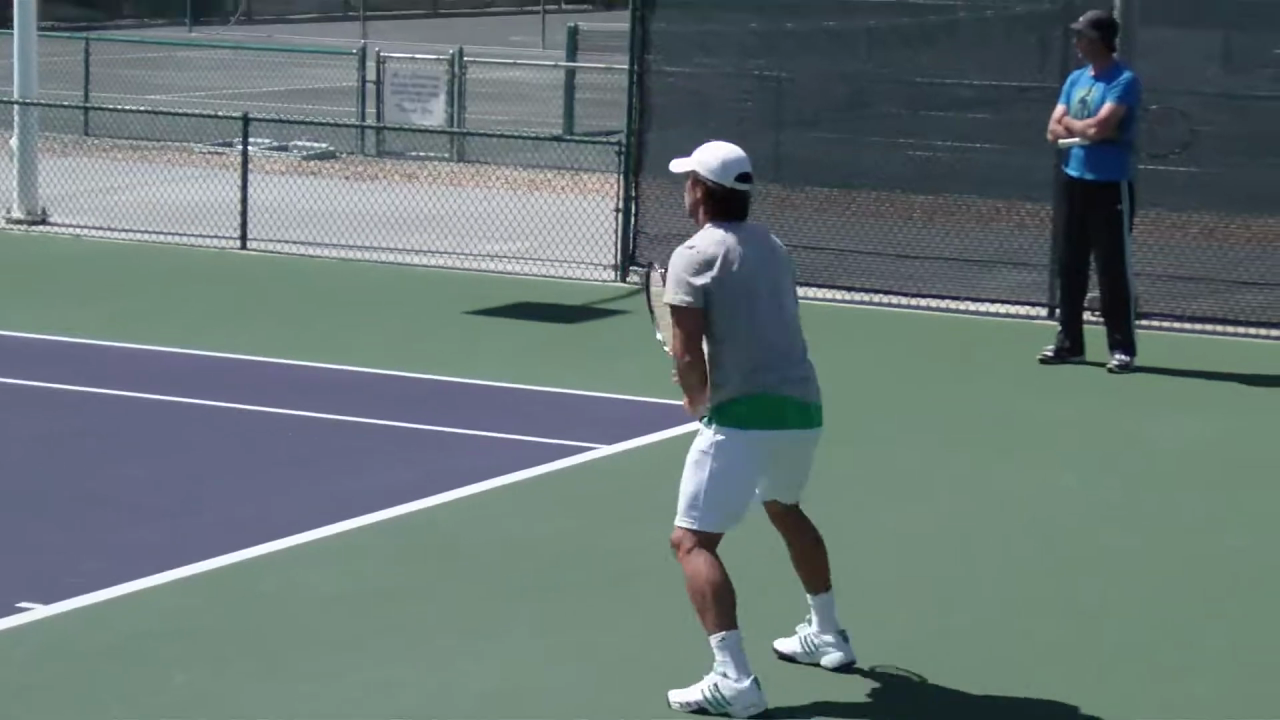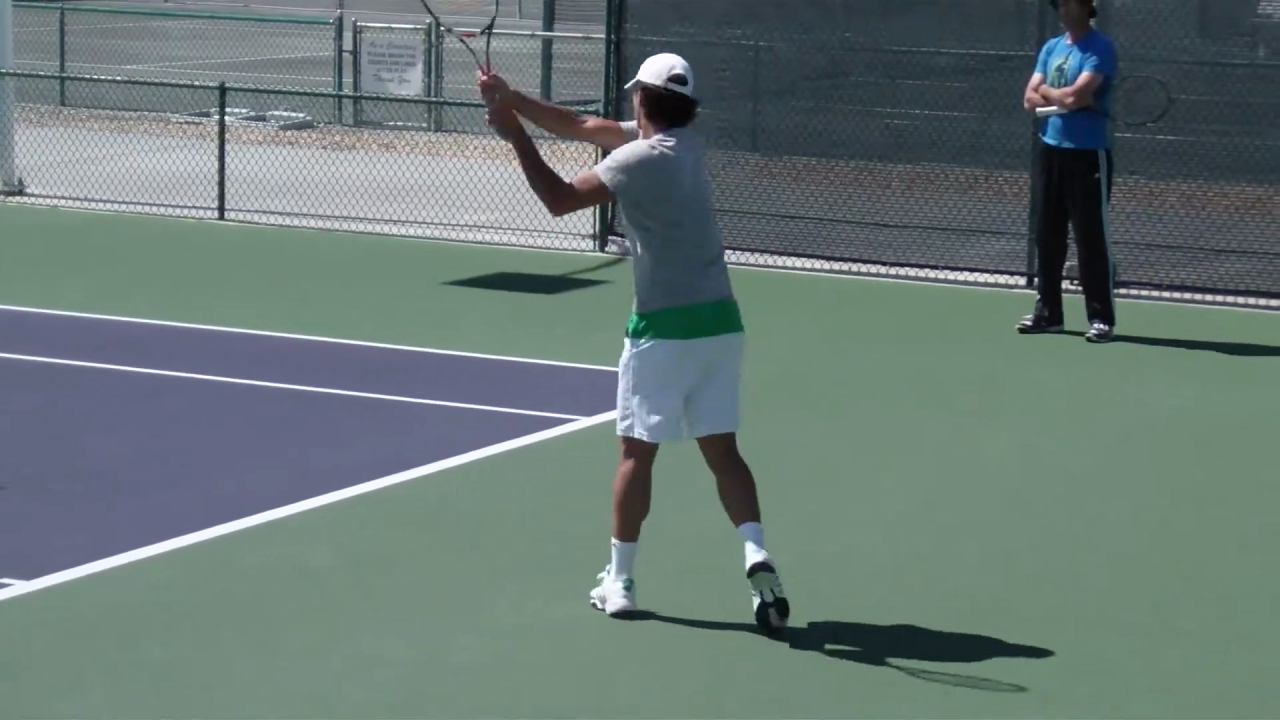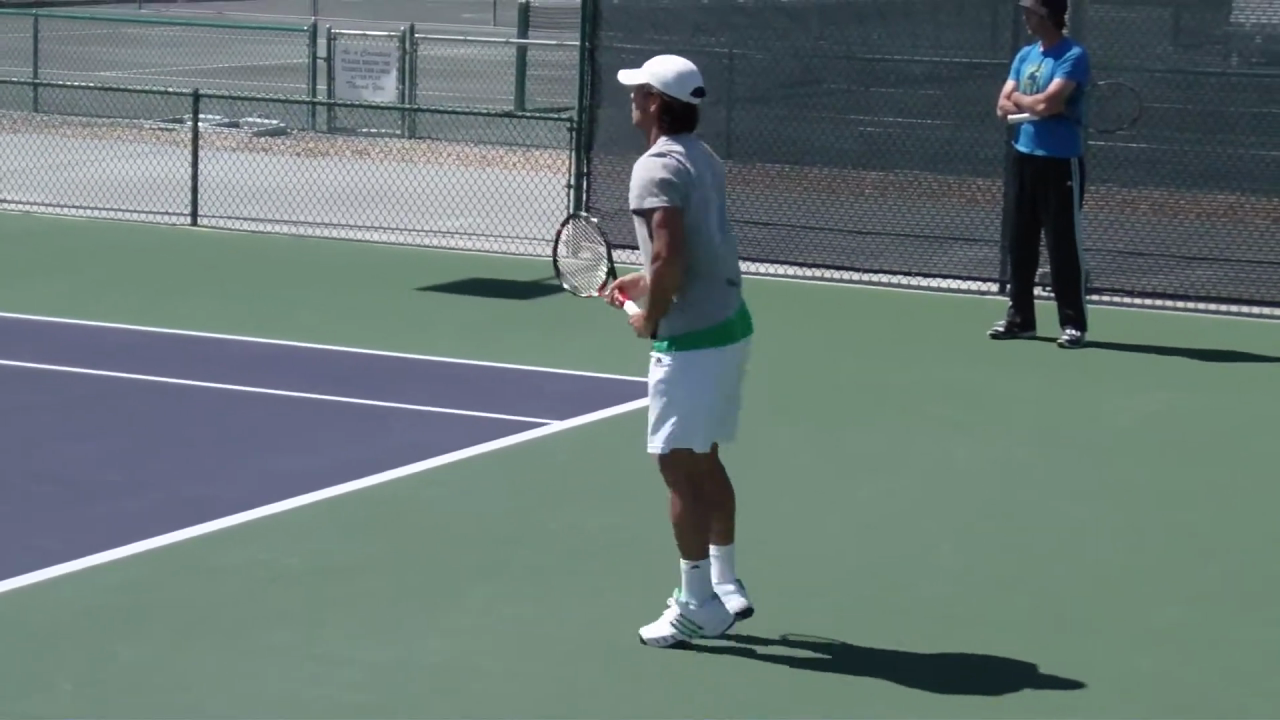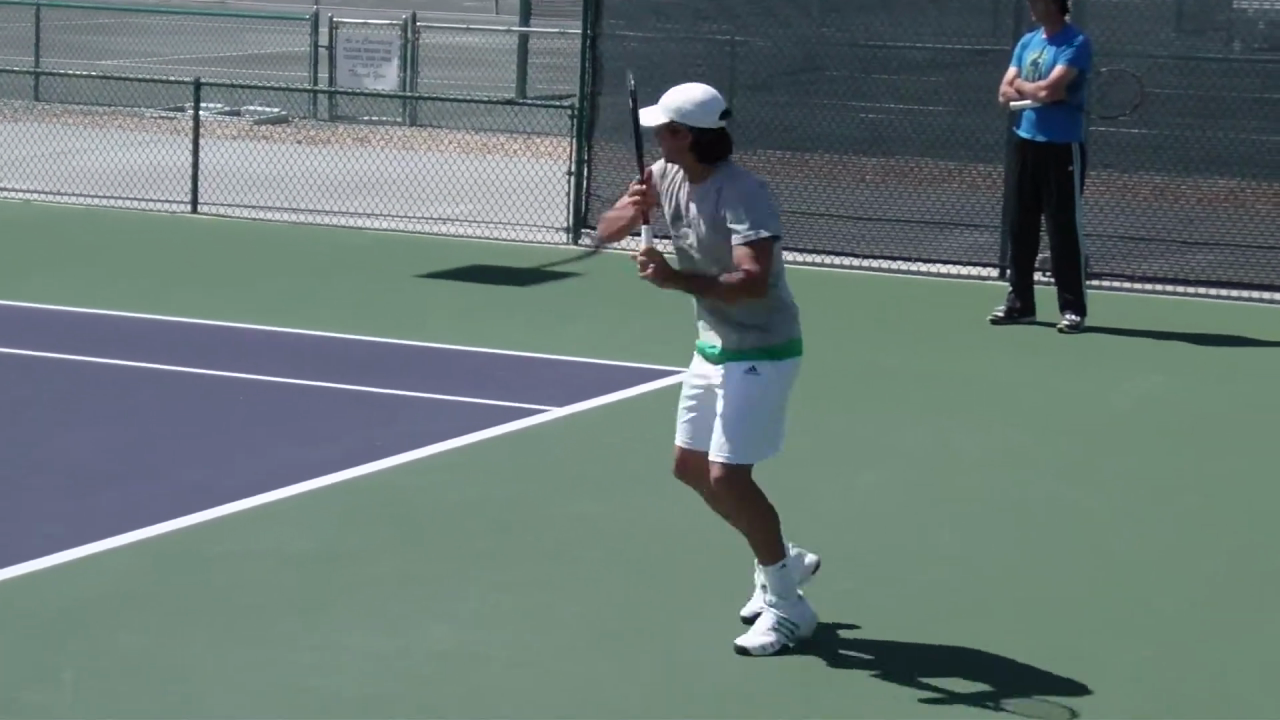
dt=1s
person 1, frame 1
left shoulder: (692, 257)
right shoulder: (772, 246)
left elbow: (690, 355)
left wrist: (696, 400)
left hip: (745, 414)
right hip: (804, 406)
left knee: (691, 541)
right knee: (786, 509)
right ankle: (827, 634)
person 1, frame 2
left shoulder: (639, 159)
right shoulder: (686, 140)
left elbow: (560, 199)
right elbow: (585, 126)
left wrist: (511, 131)
right wrist: (514, 98)
left hip: (663, 327)
right hip: (721, 320)
left knee: (637, 452)
right knee: (722, 451)
left ankle: (620, 583)
right ankle: (757, 553)
person 1, frame 3
left shoulder: (657, 166)
right shoulder: (702, 159)
left elbow: (668, 258)
left wrist: (648, 317)
right wrist: (640, 283)
left hip: (691, 336)
right hip: (730, 325)
left knee: (678, 464)
right knee: (704, 457)
left ankle: (698, 604)
right ankle: (725, 585)
person 1, frame 4
left shoulder: (745, 193)
right shoulder: (666, 176)
left elbow: (755, 282)
right elbow: (607, 231)
left wrist: (681, 281)
right wrist: (629, 208)
left hip: (761, 354)
right hip: (716, 349)
left knee: (727, 477)
right knee: (690, 466)
left ankle: (786, 605)
right ankle: (786, 563)
person 2, frame 1
left shoulder: (1124, 81)
right shoulder: (1074, 79)
left elbow: (1097, 127)
right elbow: (1053, 131)
left wrist: (1070, 121)
right wrist: (1086, 130)
left hip: (1109, 187)
right hip: (1073, 182)
left knee: (1113, 270)
right knee: (1070, 266)
left ankle: (1122, 348)
right ankle: (1069, 342)
person 2, frame 2
left shoulder: (1101, 48)
right shoulder: (1051, 48)
left elbow: (1074, 95)
right elbow: (1030, 99)
left wrist: (1046, 90)
right wrist: (1064, 99)
left hip: (1087, 154)
right hip: (1050, 150)
left knee: (1092, 239)
right knee: (1047, 235)
left ankle: (1101, 317)
right ankle: (1048, 311)
person 2, frame 3
left shoulder: (1073, 56)
right shoulder: (1024, 55)
left elbow: (1045, 103)
right elbow: (1004, 106)
left wrist: (1020, 98)
right wrist: (1035, 106)
left hip: (1060, 162)
right hip: (1024, 157)
left knee: (1064, 245)
right knee: (1020, 242)
left ankle: (1073, 323)
right ankle: (1020, 317)
person 2, frame 4
left shoulder: (1076, 43)
right shoulder: (1027, 41)
left elbow: (1048, 90)
right elbow: (1005, 93)
left wrist: (1022, 84)
right wrist: (1036, 92)
left hip: (1061, 148)
right hip: (1025, 143)
left knee: (1064, 230)
right knee: (1019, 226)
left ankle: (1073, 307)
right ankle: (1020, 301)
